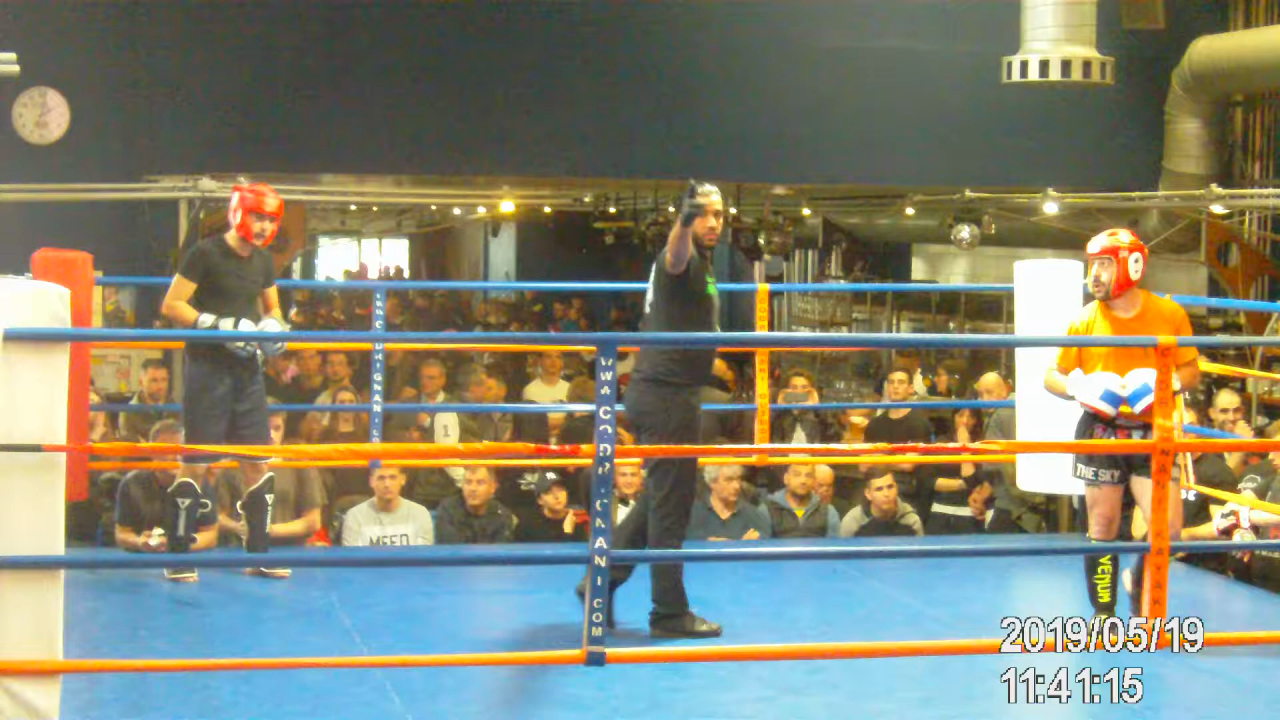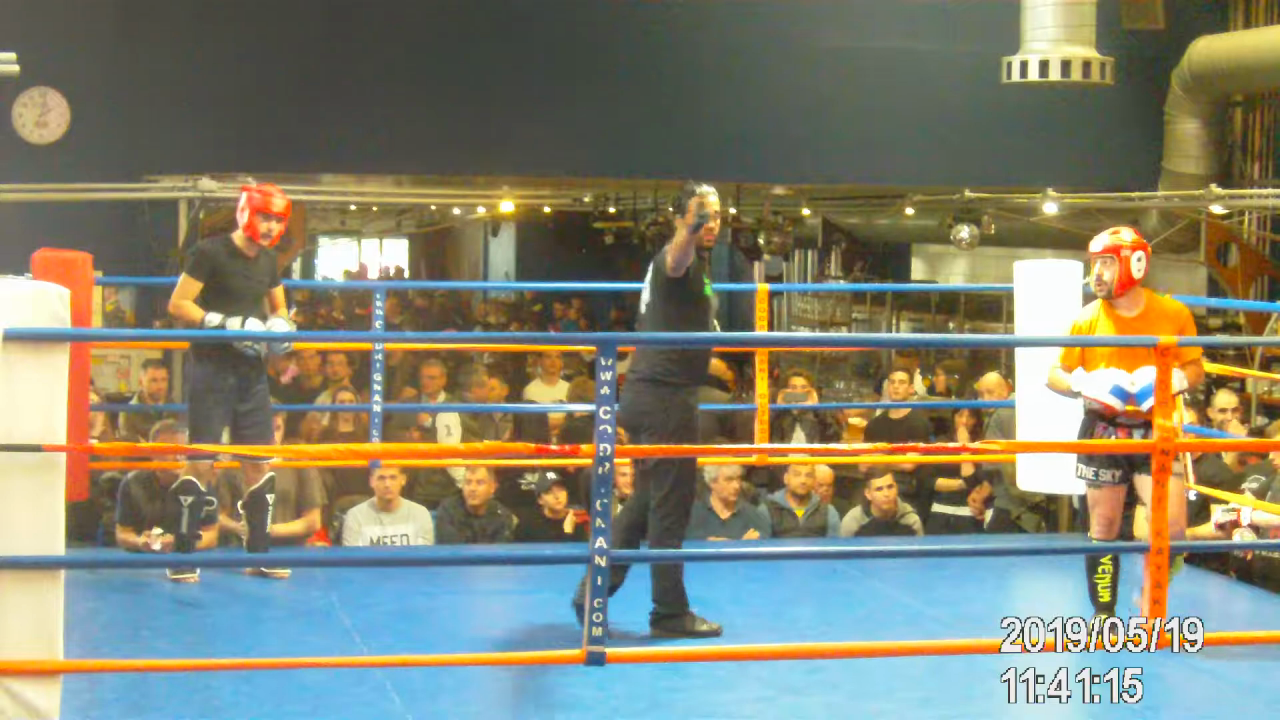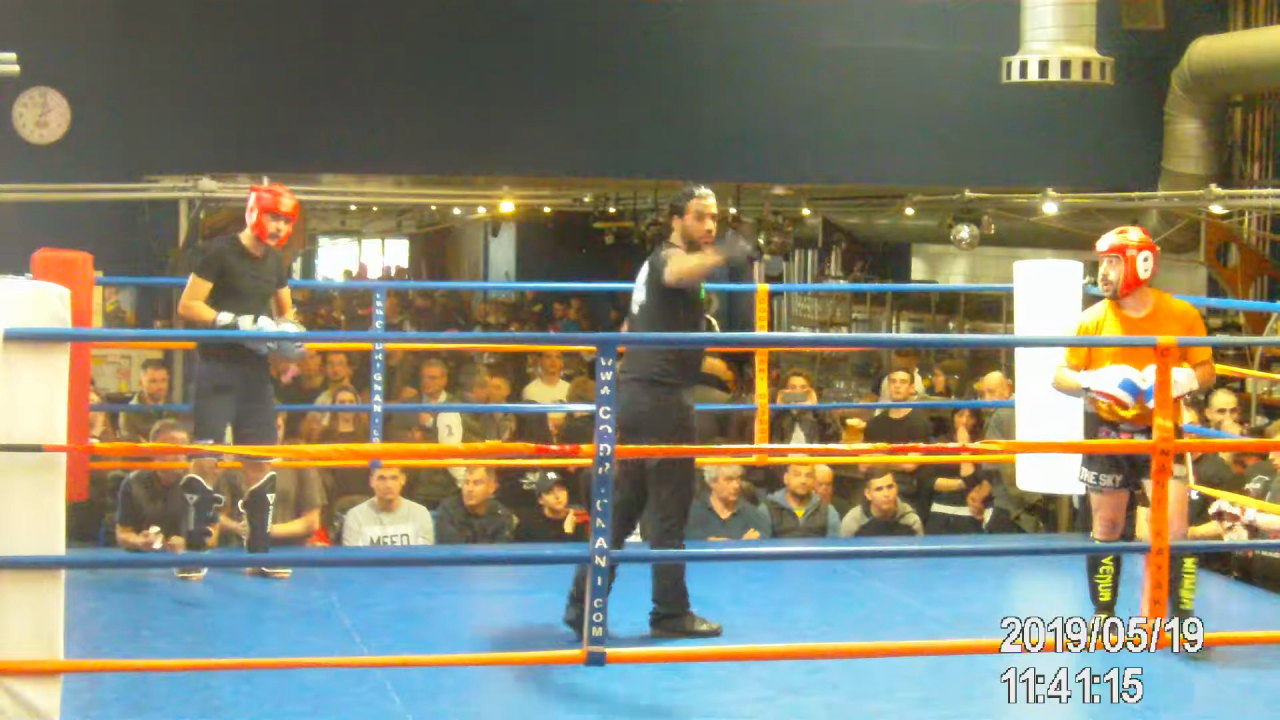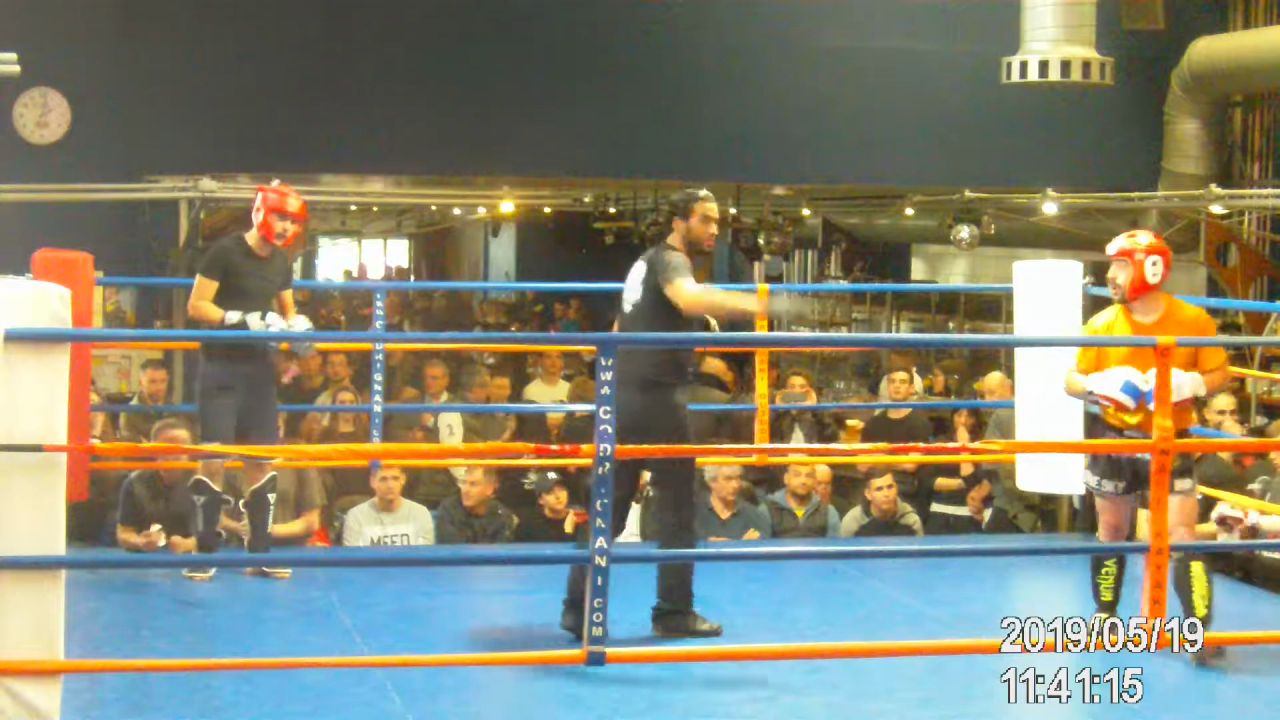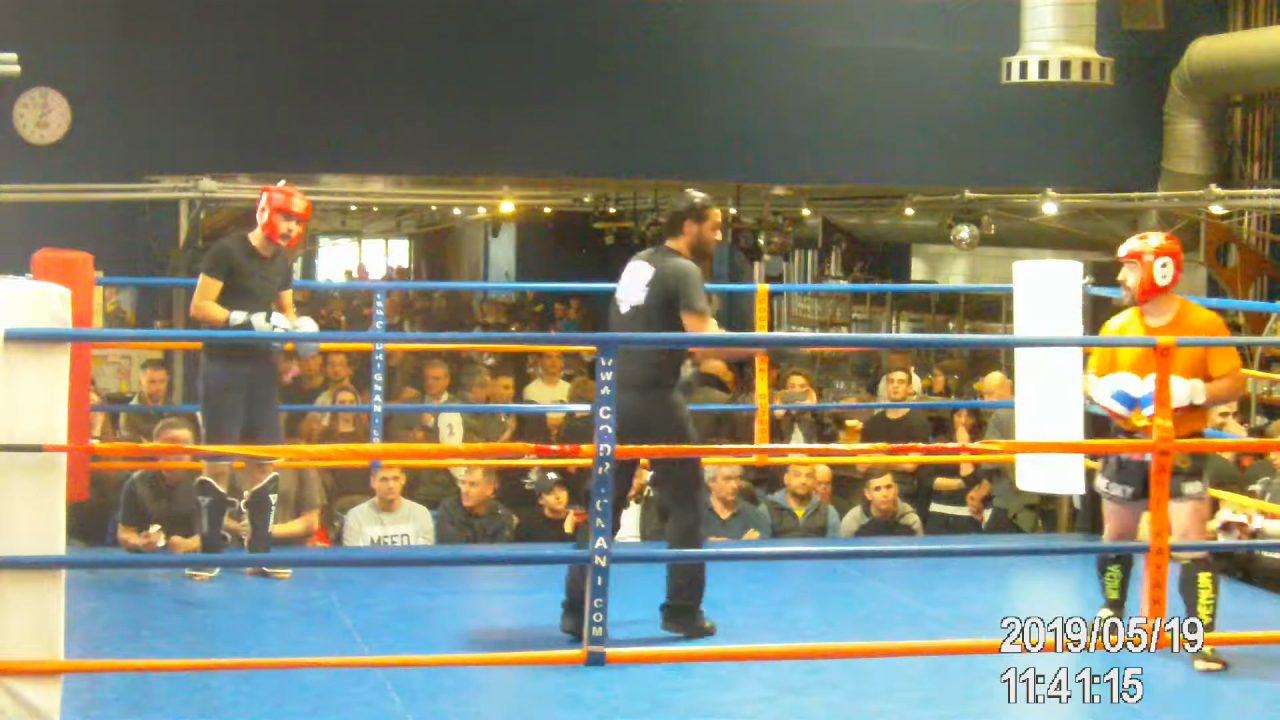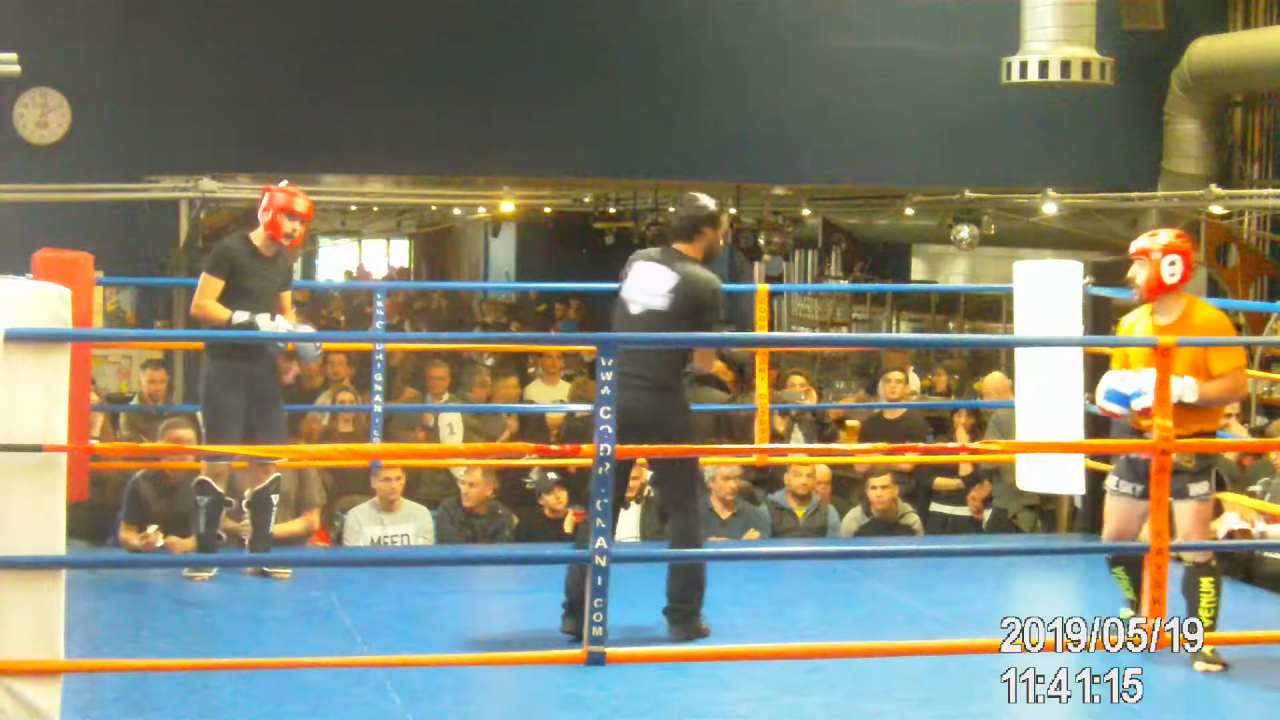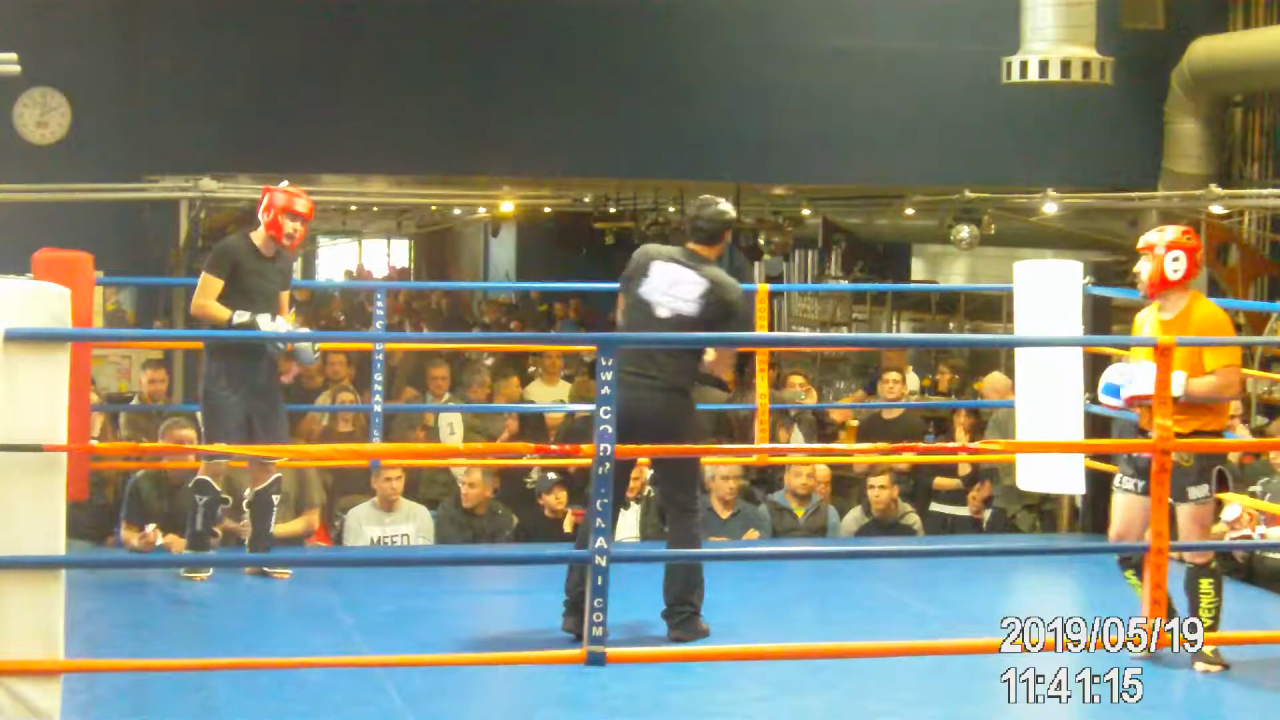
dt=0.1s
person 1, frame 1
left shoulder: (697, 263)
right shoulder: (680, 258)
right elbow: (677, 246)
right wrist: (686, 222)
left hip: (654, 391)
right hip: (667, 395)
left knee: (658, 501)
right knee: (671, 507)
left ankle: (600, 582)
right ankle: (670, 613)
person 1, frame 2
left shoulder: (692, 264)
right shoulder: (675, 261)
right elbow: (678, 252)
right wrist: (689, 228)
left hip: (649, 392)
right hip: (664, 395)
left knee: (645, 501)
right knee: (670, 507)
right ankle: (670, 614)
person 1, frame 3
left shoulder: (661, 261)
right shoulder: (668, 257)
left elbow: (633, 329)
right elbow: (678, 270)
right wrist: (722, 253)
left hip: (635, 395)
right hip: (661, 398)
left knee: (625, 502)
right knee: (671, 508)
left ankle: (582, 602)
right ankle: (671, 612)
person 1, frame 4
left shoulder: (648, 262)
right shoulder: (668, 261)
left elbow: (620, 330)
right elbow: (691, 298)
right wrist: (760, 305)
left hip: (624, 396)
right hip: (652, 398)
left knee: (611, 504)
right knee: (675, 506)
left ankle: (578, 606)
right ankle: (673, 612)
person 1, frame 5
left shoulder: (638, 263)
right shoulder: (684, 273)
right elbow: (704, 336)
left hip: (615, 398)
right hip: (654, 402)
left knee: (604, 507)
right knee: (685, 505)
left ankle: (577, 611)
right ankle: (683, 611)
person 1, frame 6
left shoulder: (638, 261)
right shoulder: (703, 283)
right elbow: (704, 360)
left hip: (616, 397)
right hip: (661, 403)
left knee: (603, 506)
right knee: (684, 507)
left ankle: (576, 612)
right ankle: (685, 615)
person 1, frame 7
left shoulder: (646, 256)
right shoulder: (728, 292)
right elbow: (722, 366)
left hip: (621, 395)
right hip: (670, 404)
left knee: (603, 503)
right knee: (682, 510)
left ankle: (578, 610)
right ankle: (684, 616)
person 2, frame 1
left shoulder: (1169, 314)
right shoulder: (1084, 320)
left elbow: (1191, 370)
right elbow: (1053, 377)
left wrist: (1166, 382)
right wrist: (1079, 389)
left hip: (1151, 434)
right hip: (1101, 433)
left knee: (1169, 530)
right knee: (1102, 529)
left ankle: (1139, 584)
right ankle: (1103, 614)
person 2, frame 2
left shoulder: (1173, 313)
right shoulder: (1087, 319)
left elbow: (1196, 369)
right elbow: (1056, 376)
left wrist: (1175, 380)
right wrist: (1085, 385)
left hip: (1154, 433)
right hip: (1104, 432)
left knee: (1173, 527)
right knee: (1103, 529)
right ankle: (1104, 614)
person 2, frame 3
left shoulder: (1181, 315)
right shoulder: (1092, 320)
left elbow: (1206, 368)
right elbow: (1062, 376)
left wrist: (1182, 380)
right wrist: (1092, 381)
right hip: (1107, 436)
left knee: (1177, 529)
right knee: (1108, 532)
left ankle: (1181, 620)
right ankle: (1104, 617)
person 2, frame 4
left shoulder: (1193, 320)
right shoulder: (1102, 323)
left elbow: (1221, 375)
right elbow: (1073, 380)
left wrist: (1191, 384)
right wrist: (1097, 384)
right hip: (1114, 442)
left knee: (1184, 540)
right knee: (1111, 534)
right ankle: (1105, 612)
person 2, frame 5
left shoulder: (1204, 323)
right shoulder: (1116, 328)
left elbow: (1235, 382)
right elbow: (1093, 381)
left wrist: (1192, 392)
right wrist: (1106, 393)
left hip: (1181, 450)
right hip: (1127, 447)
left knee: (1192, 546)
right knee: (1115, 538)
left ankle: (1203, 641)
right ankle: (1114, 609)
person 2, frame 6
left shoulder: (1210, 322)
right shoulder: (1131, 324)
left elbow: (1236, 384)
right elbow: (1116, 377)
left wrist: (1184, 390)
right wrist: (1109, 391)
left hip: (1190, 450)
right hip: (1138, 446)
left knee: (1196, 548)
right knee: (1115, 538)
left ankle: (1204, 642)
right ankle: (1138, 608)
person 2, frame 7
left shoulder: (1210, 319)
right shoulder: (1144, 319)
left elbow: (1228, 385)
left wrist: (1168, 384)
right wrist: (1124, 384)
left hip: (1194, 448)
right hip: (1147, 443)
left knee: (1196, 550)
right knee: (1122, 539)
left ankle: (1207, 643)
person 3, frame 1
left shoulder: (263, 260)
right shoulder: (205, 253)
left elbow: (272, 310)
right elbow: (171, 306)
left wrist: (274, 331)
right wrist: (217, 325)
left hip: (246, 370)
right hip: (207, 369)
left knee: (257, 461)
right knee: (197, 464)
left ankle: (258, 551)
person 3, frame 2
left shoulder: (269, 260)
right shoulder: (211, 252)
left elbow: (279, 309)
right elbow: (177, 305)
left wrist: (281, 330)
right wrist: (224, 324)
left hip: (251, 370)
right hip: (212, 368)
left knee: (259, 461)
right knee: (201, 462)
left ankle: (259, 551)
person 3, frame 3
left shoulder: (276, 261)
right shoulder: (219, 251)
left elbow: (285, 310)
right elbow: (187, 306)
left wrist: (288, 332)
right wrist: (235, 322)
left hip: (256, 368)
right hip: (216, 368)
left knee: (259, 460)
right knee: (206, 458)
left ankle: (258, 550)
person 3, frame 4
left shoulder: (281, 261)
right shoulder: (225, 251)
left elbow: (288, 311)
right elbow: (195, 307)
left wrist: (296, 328)
right wrist: (244, 320)
left hip: (260, 368)
right hip: (221, 368)
left knee: (261, 460)
right knee: (214, 460)
left ankle: (260, 550)
right ankle: (205, 551)
person 3, frame 5
left shoulder: (283, 261)
right shoulder: (228, 250)
right elbow: (199, 307)
left wrist: (298, 330)
right wrist: (247, 320)
left hip: (262, 367)
right hip: (224, 366)
left knee: (264, 460)
right knee: (219, 462)
left ankle: (260, 551)
right ankle: (208, 551)
person 3, frame 6
left shoulder: (284, 261)
right shoulder: (230, 250)
right elbow: (200, 305)
left wrist: (299, 335)
right wrist: (250, 320)
left hip: (263, 367)
right hip: (226, 366)
left knee: (267, 460)
right knee: (218, 462)
left ankle: (260, 551)
right ankle: (205, 551)
person 3, frame 7
left shoulder: (284, 261)
right shoulder: (231, 249)
right elbow: (200, 305)
left wrist: (294, 339)
right wrist: (250, 321)
left hip: (264, 367)
right hip: (226, 366)
left knee: (267, 460)
right knee: (217, 459)
left ankle: (260, 551)
right ankle: (198, 548)
